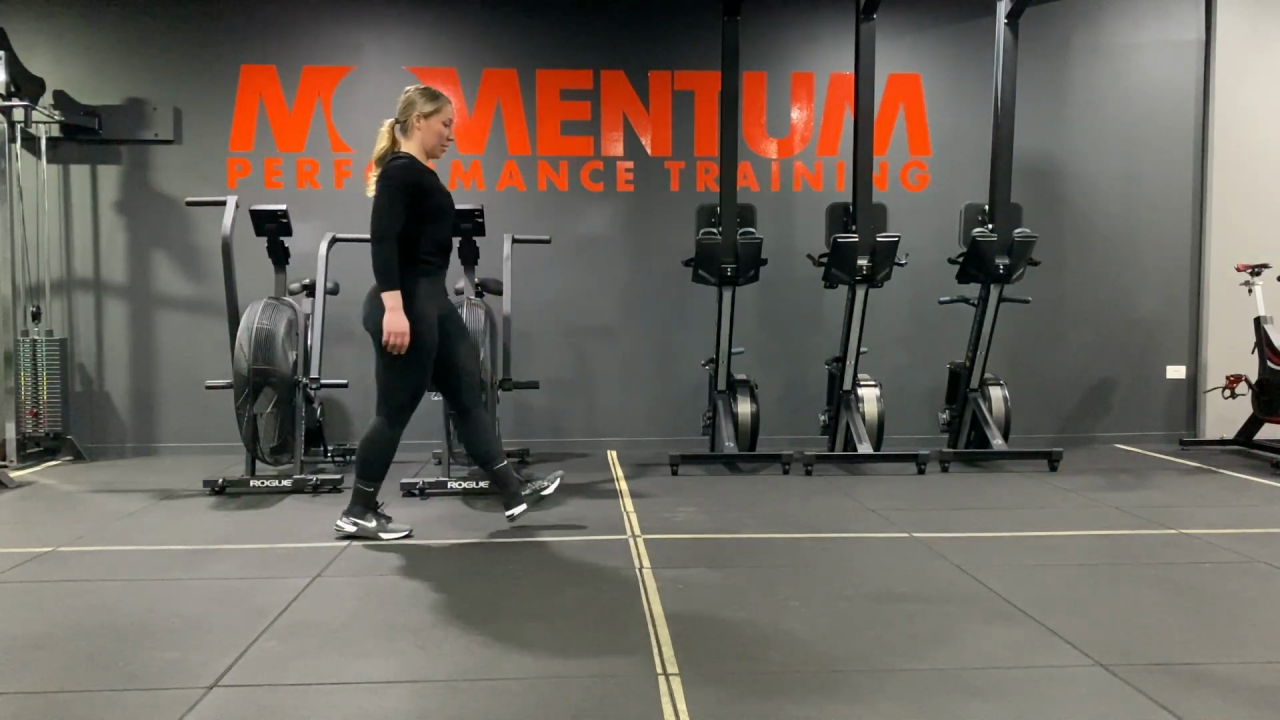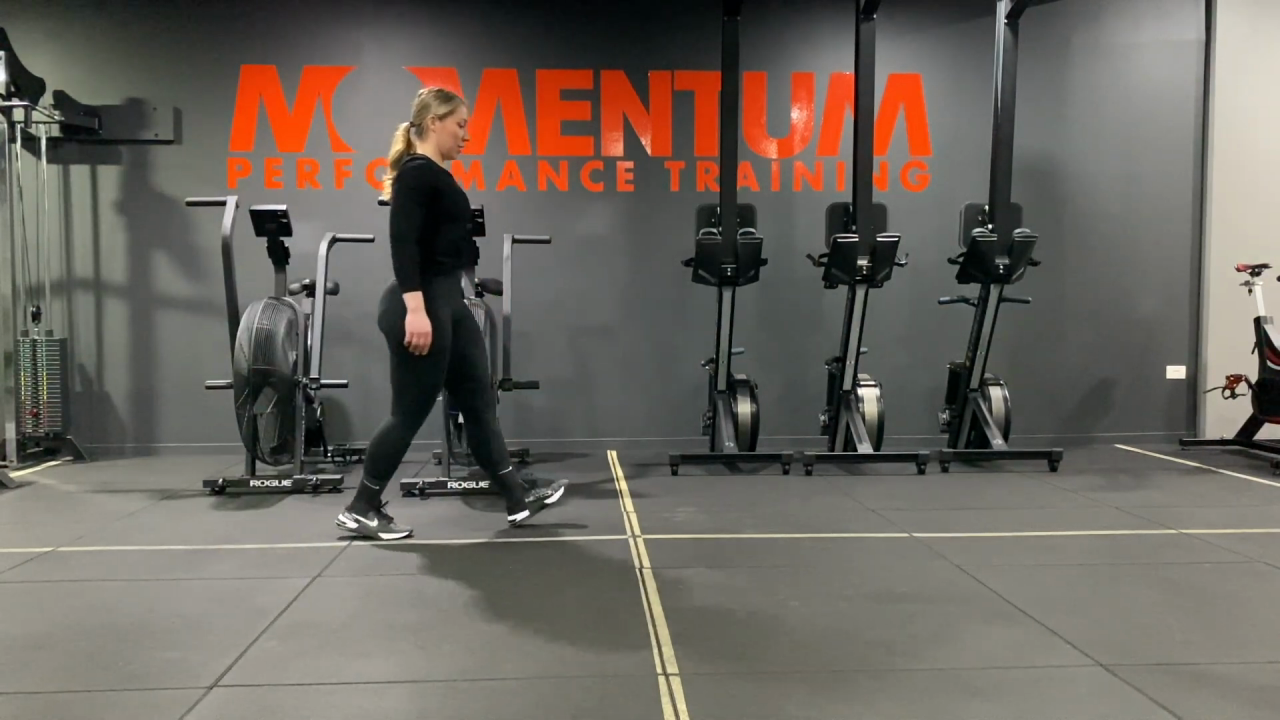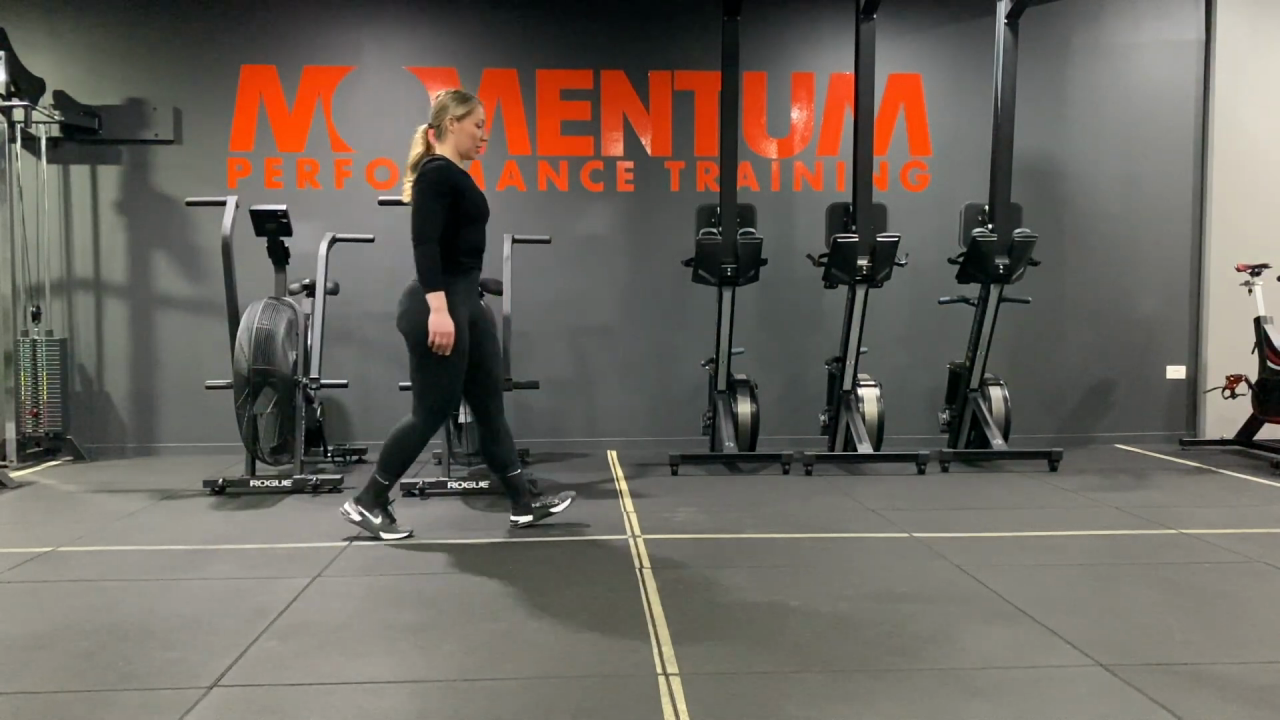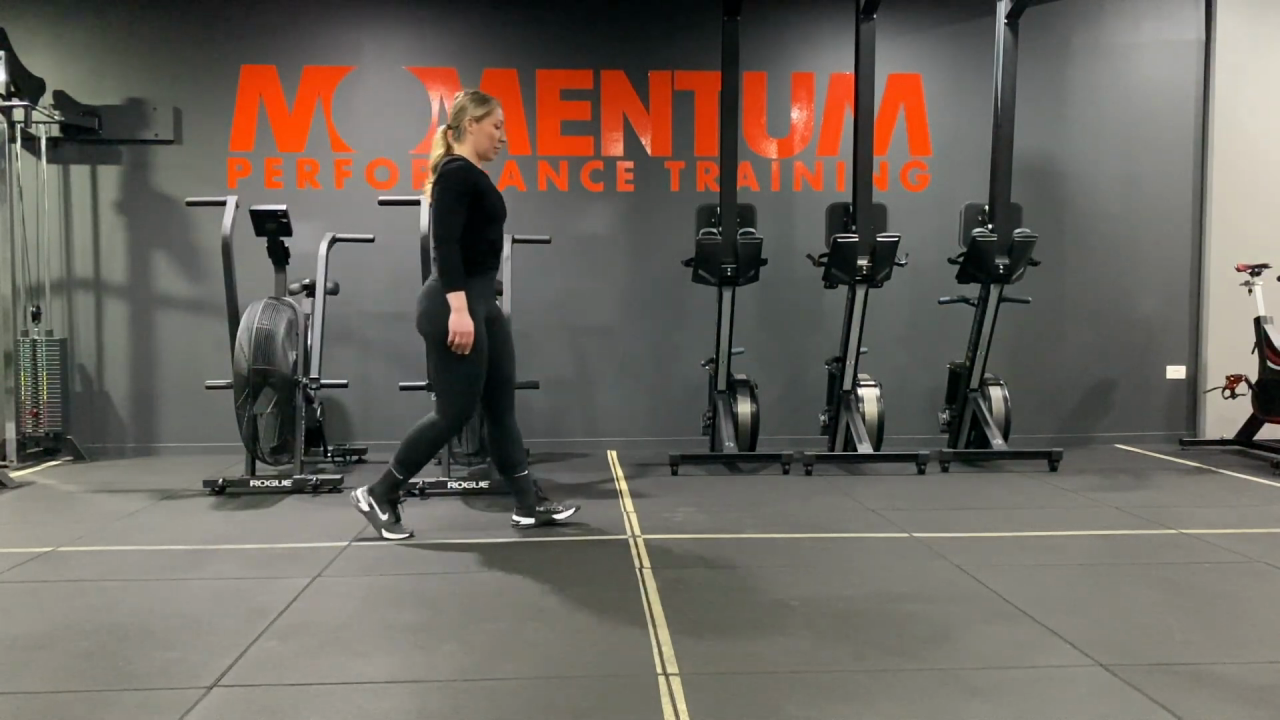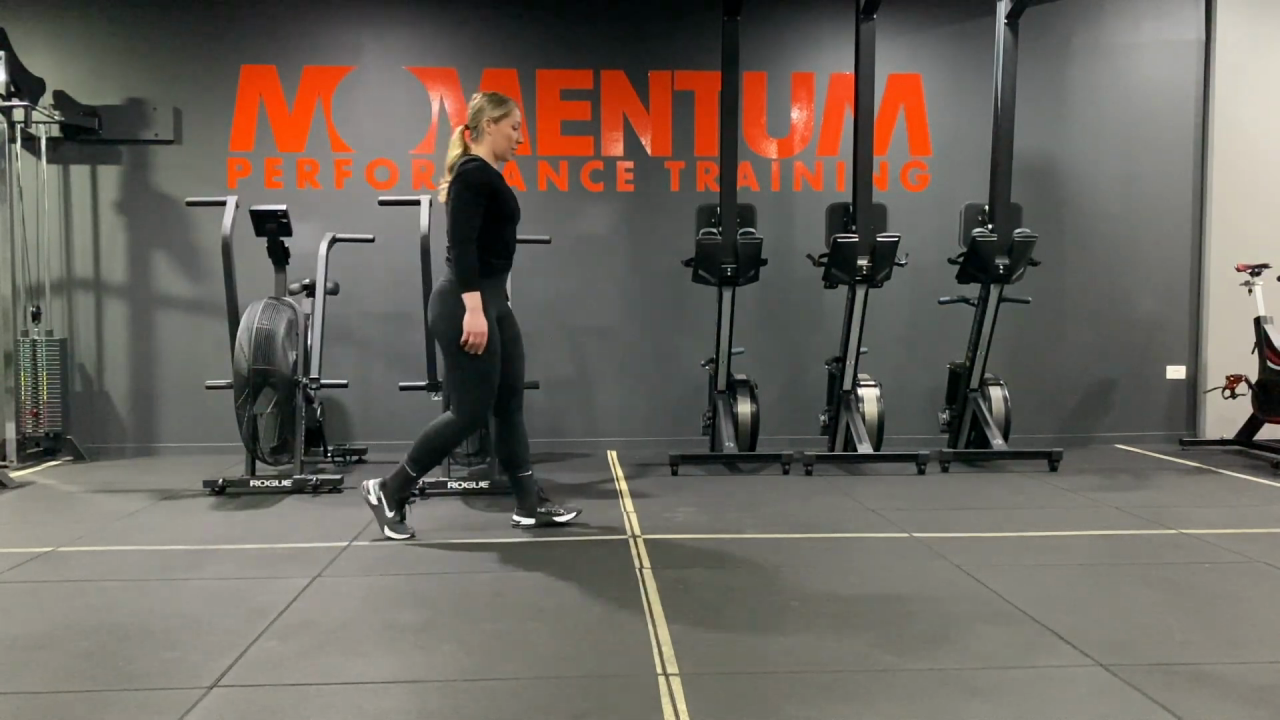
dt=0.1s
person 1, frame 1
left shoulder: (421, 174)
right shoulder: (400, 172)
right elbow: (383, 242)
right wrist: (391, 309)
left hip: (433, 302)
right hip: (407, 304)
left knee: (468, 397)
right knee: (396, 409)
left ankle: (513, 491)
right ankle: (358, 512)
person 1, frame 2
left shoulder: (436, 175)
right shoulder: (416, 173)
right elbow: (402, 244)
right wrist: (414, 309)
left hip: (449, 302)
right hip: (422, 305)
left knee: (479, 401)
right knee: (411, 410)
left ankle: (518, 497)
right ankle: (362, 508)
person 1, frame 3
left shoulder: (455, 175)
right shoulder: (436, 173)
right elbow: (425, 245)
right wrist: (438, 310)
left hip: (465, 303)
right hip: (438, 307)
left knee: (489, 404)
right knee: (432, 410)
left ankle: (523, 501)
right ankle: (367, 503)
person 1, frame 4
left shoulder: (472, 176)
right shoulder: (455, 174)
right elbow: (446, 246)
right wrist: (458, 309)
left hip: (481, 303)
right hip: (457, 305)
left knee: (501, 404)
right knee: (455, 411)
left ankle: (529, 503)
right ankle: (379, 496)
person 1, frame 5
left shoulder: (488, 175)
right shoulder: (473, 174)
right elbow: (462, 244)
right wrist: (473, 310)
left hip: (489, 301)
right hip: (467, 304)
left knee: (510, 403)
right knee: (470, 411)
left ankle: (529, 503)
right ankle: (389, 491)
